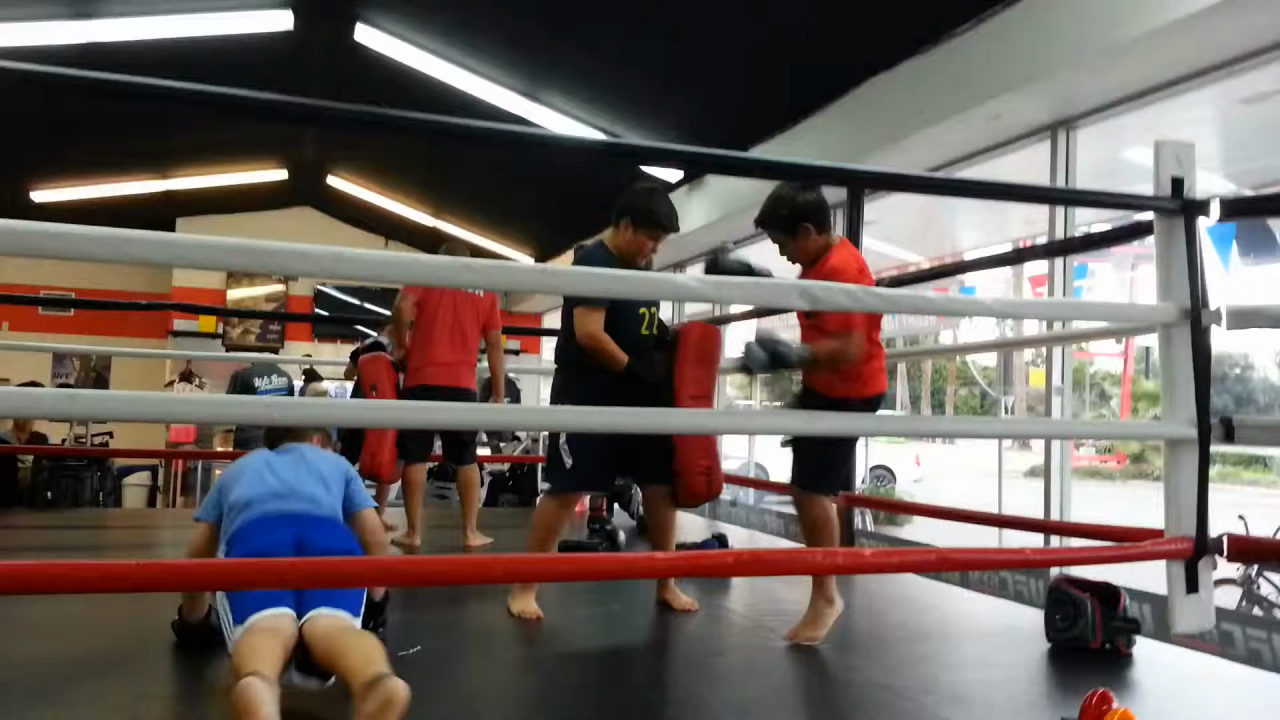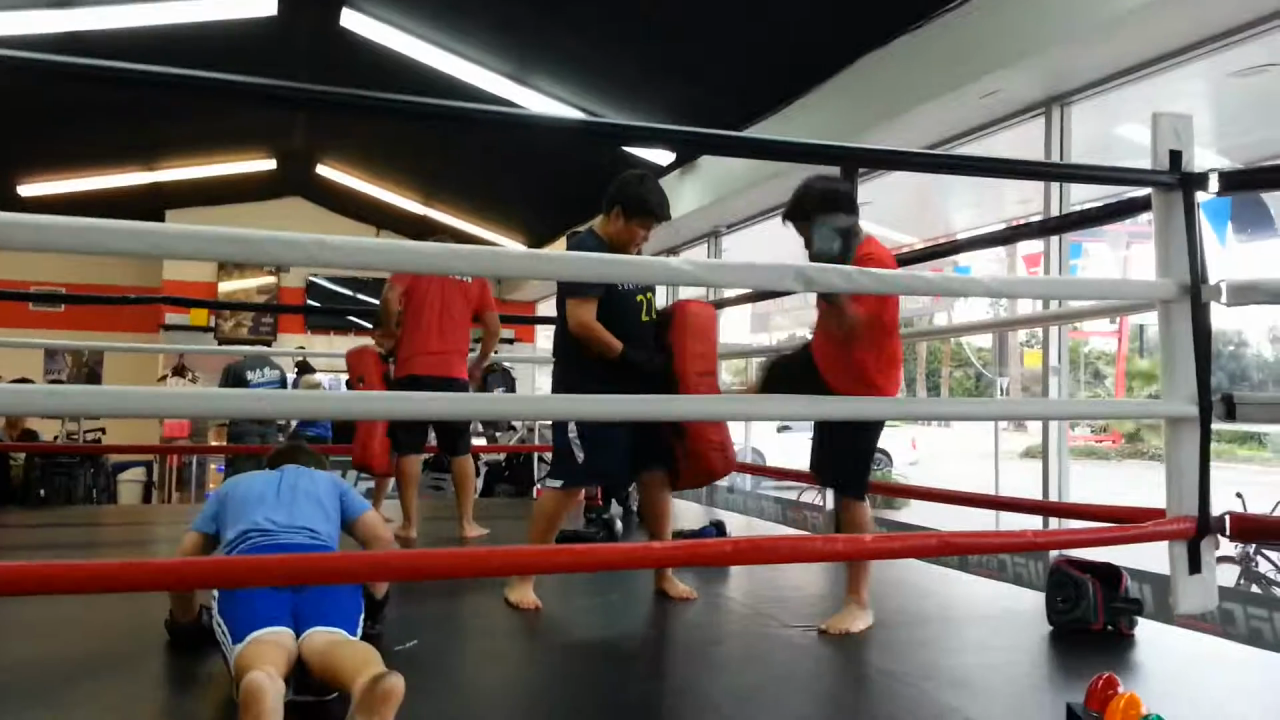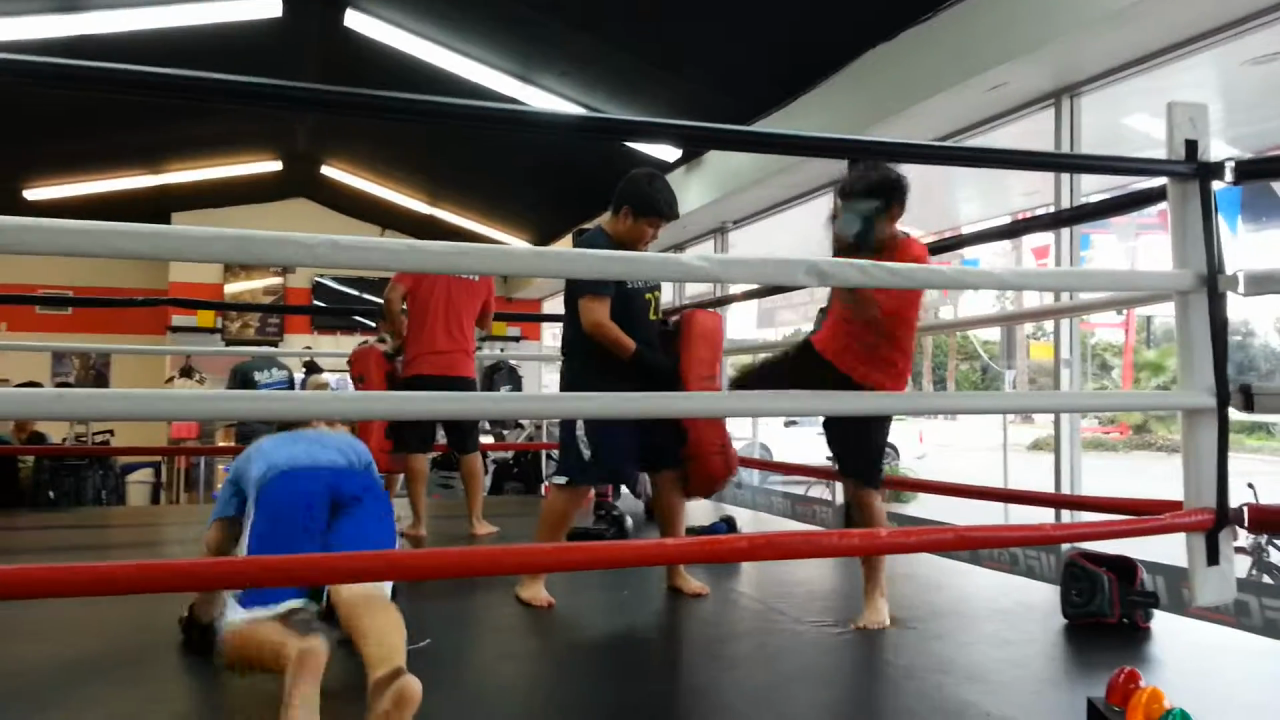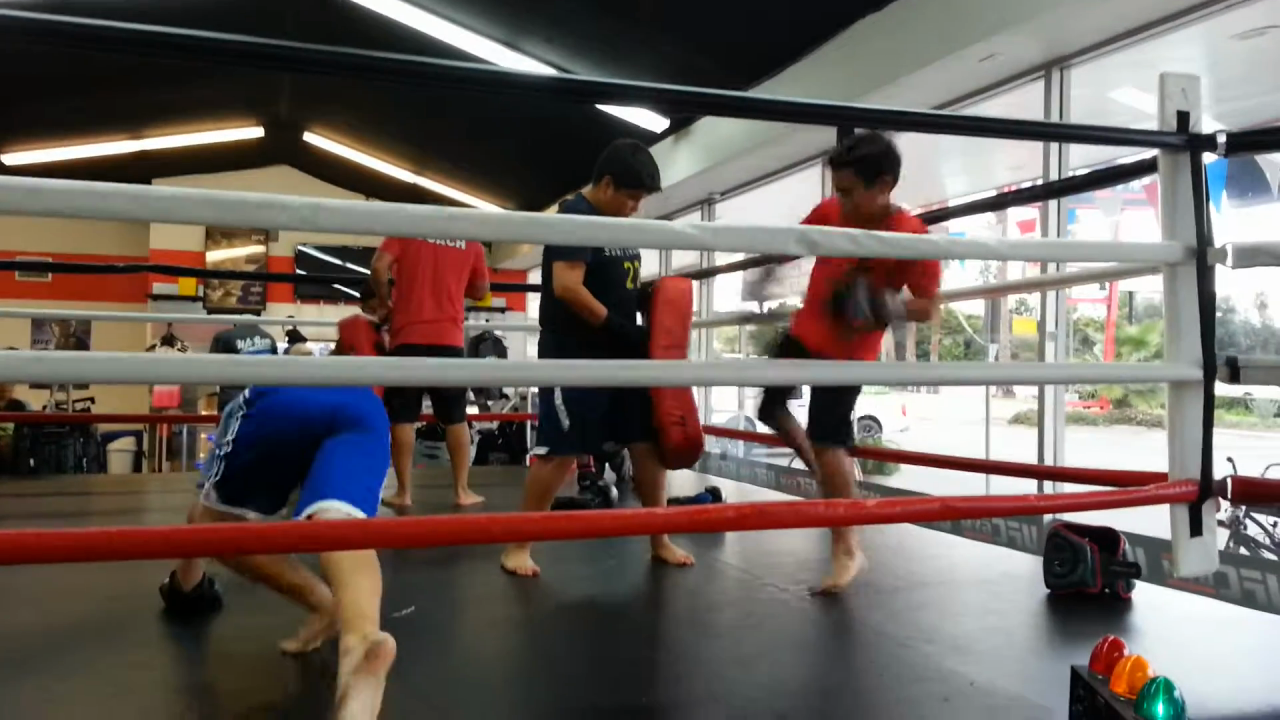
dt=0.4s
person 1, frame 1
left shoulder: (839, 274)
right shoulder: (835, 251)
left elbow: (850, 351)
right elbow: (813, 304)
left wrist: (788, 354)
right wrist: (751, 279)
left hip: (846, 392)
right hip: (830, 387)
left knee: (812, 488)
right knee: (826, 483)
left ankle: (824, 599)
person 1, frame 2
left shoulder: (874, 260)
right shoulder: (845, 254)
left elbow: (850, 324)
left hip: (863, 389)
right hip: (825, 365)
left knee: (848, 493)
right knee: (772, 381)
left ankle: (858, 602)
person 1, frame 3
left shoulder: (910, 258)
right shoulder: (864, 244)
left elbow: (871, 317)
left wrist: (850, 252)
left hip: (872, 381)
right hip: (826, 353)
left knee: (861, 484)
right knee: (749, 384)
left ankle: (877, 593)
person 1, frame 4
left shoulder: (911, 236)
right shoulder: (829, 211)
left elbow: (928, 308)
left wrist: (888, 308)
left hip: (847, 351)
right hip: (804, 333)
left knee: (829, 444)
right knee: (771, 409)
left ankle: (846, 550)
right ankle: (812, 457)
person 2, frame 1
left shoulder: (643, 267)
right shoulder: (592, 263)
right elbow: (588, 334)
left wrist: (664, 362)
right wrist: (637, 372)
left hip: (640, 398)
right hip: (586, 396)
left knee: (661, 486)
right knee: (567, 490)
left ankle: (666, 585)
right ankle: (524, 586)
person 2, frame 2
left shoulder: (632, 253)
right shoulder: (585, 252)
right elbow: (581, 324)
left wrist: (658, 355)
right wrist: (634, 360)
left hip: (637, 384)
right hip: (588, 386)
left knee: (656, 472)
right knee: (569, 481)
left ankle: (663, 574)
right ankle: (522, 578)
person 2, frame 3
left shoulder: (638, 252)
right shoulder: (594, 250)
right elbow: (595, 323)
left wrist: (667, 355)
right wrist: (646, 359)
left hip: (644, 382)
right hip: (595, 384)
left knee: (670, 471)
right knee: (577, 479)
left ankle: (675, 569)
right ankle: (532, 575)
person 2, frame 4
left shoulder: (619, 223)
right shoulder: (574, 218)
right elbow: (566, 287)
right wrist: (618, 327)
left hip: (622, 354)
right hip: (573, 354)
left knee: (648, 442)
right knee: (561, 450)
left ankle: (660, 540)
right ankle: (518, 545)
person 3, frame 1
left shoulder: (239, 468)
right shoulder: (336, 463)
left elbow: (198, 552)
right elbow: (376, 541)
left wrist: (192, 619)
right wrist: (373, 606)
left hip: (252, 540)
right hip: (329, 537)
left knee: (264, 629)
right knee: (333, 626)
left ankle: (255, 689)
right ankle: (379, 685)
person 3, frame 2
left shoulder: (233, 484)
right shoulder: (331, 481)
left elbow: (185, 559)
right elbow: (382, 540)
left wrist: (183, 620)
right wrist: (373, 605)
left knee: (266, 644)
right knee: (327, 641)
left ankle: (261, 686)
right ankle: (373, 682)
person 3, frame 3
left shoulder: (255, 453)
right shoulder: (354, 445)
left elbow: (215, 547)
right elbow: (373, 536)
left wrist: (205, 615)
left hip: (282, 489)
right hip: (359, 490)
left knee: (242, 637)
right knee: (361, 589)
left ankle: (296, 654)
right ankle: (390, 675)
person 3, frame 4
left shoulder: (239, 411)
left elbow: (200, 515)
left wrist: (185, 584)
left hip: (280, 405)
right hip: (362, 405)
left knee: (216, 522)
right knee: (339, 523)
left ankle: (320, 603)
right ankle: (361, 638)
person 4, frame 1
right shoulder: (485, 292)
left elbow: (402, 305)
right elbow: (495, 347)
left wrist: (402, 344)
right wrist: (499, 393)
left hip: (422, 381)
right hip: (462, 385)
left knee: (415, 458)
right knee: (466, 460)
left ankle: (413, 532)
right ankle: (471, 532)
person 4, frame 2
right shoulder: (475, 276)
left elbow: (389, 296)
right elbow: (493, 328)
left wrist: (393, 334)
right wrist: (479, 363)
left hip: (412, 371)
right hip: (453, 373)
left knee: (408, 450)
right knee: (460, 450)
left ankle: (409, 524)
right ankle: (467, 523)
person 4, frame 3
right shoulder: (482, 275)
left elbow: (392, 296)
right elbow: (485, 323)
left wrist: (398, 334)
left hip: (419, 369)
right hip: (460, 371)
left knee: (416, 449)
right knee: (469, 448)
left ankle: (418, 523)
right ankle: (476, 520)
person 4, frame 4
right shoulder: (470, 242)
left elbow: (379, 266)
right elbow: (481, 291)
left wrist: (385, 304)
left hip: (407, 338)
right hip: (449, 340)
left knee: (402, 418)
right knee: (455, 418)
left ankle: (404, 492)
right ankle: (462, 490)
